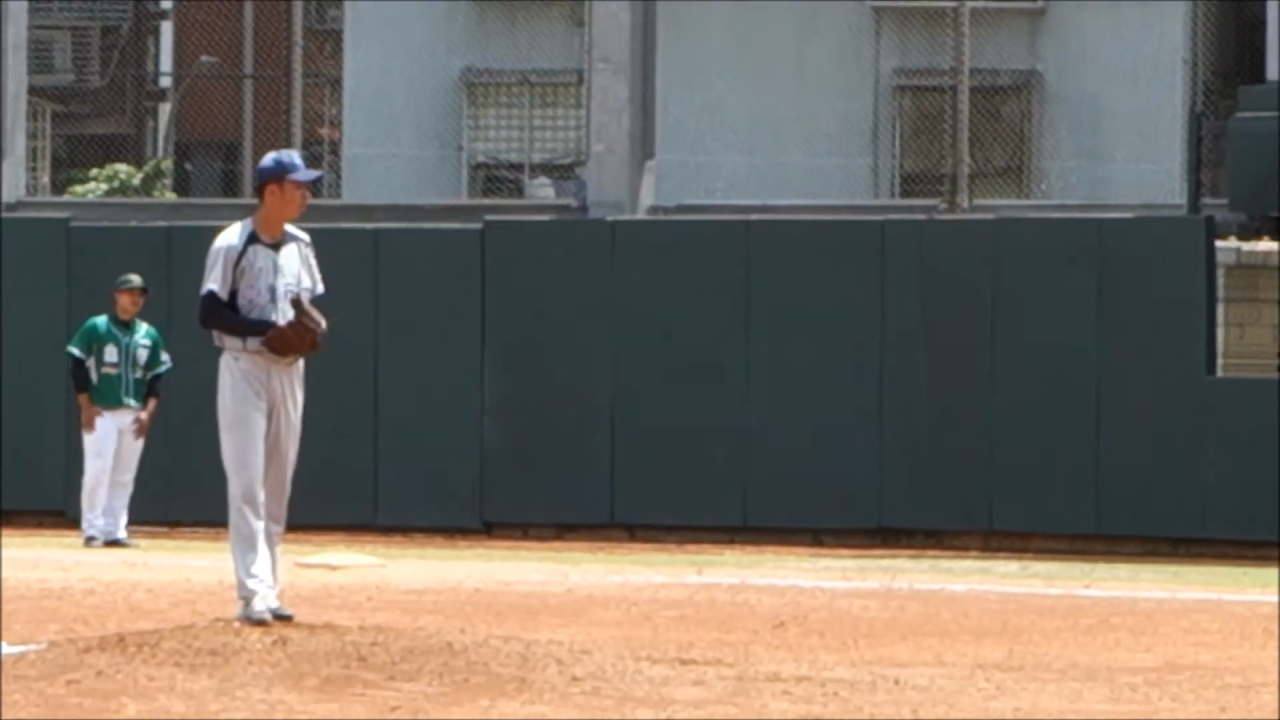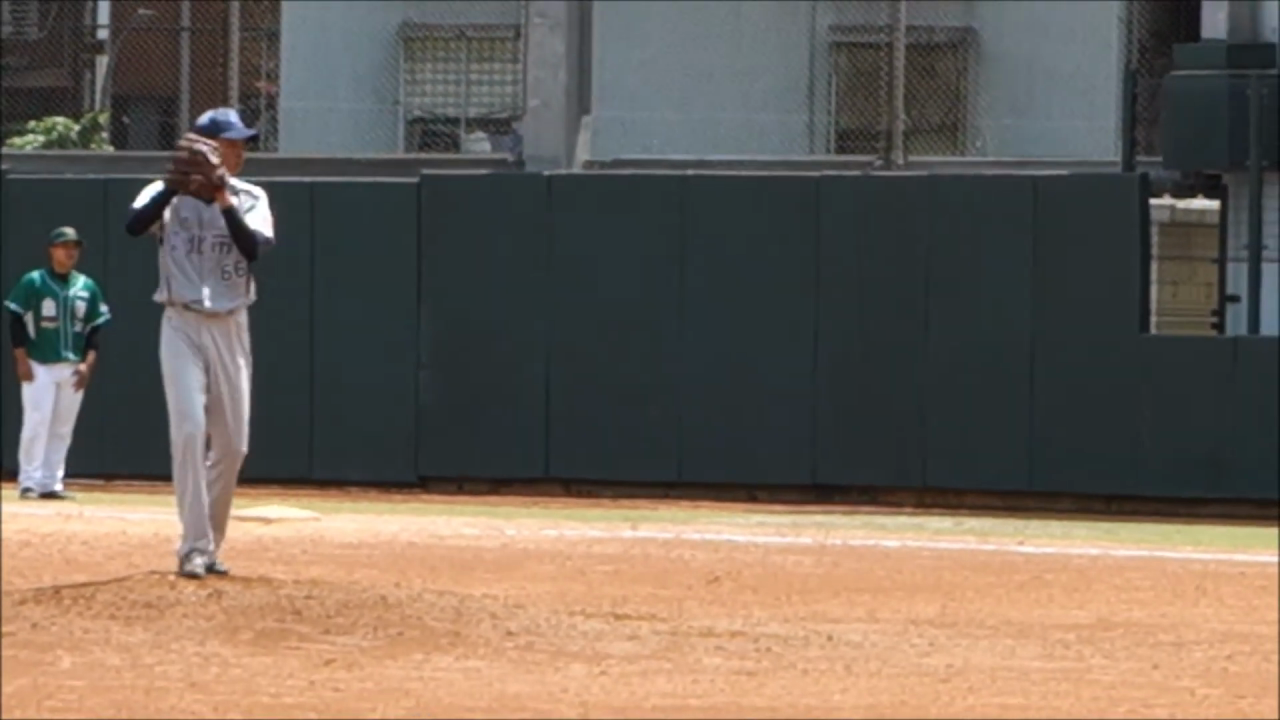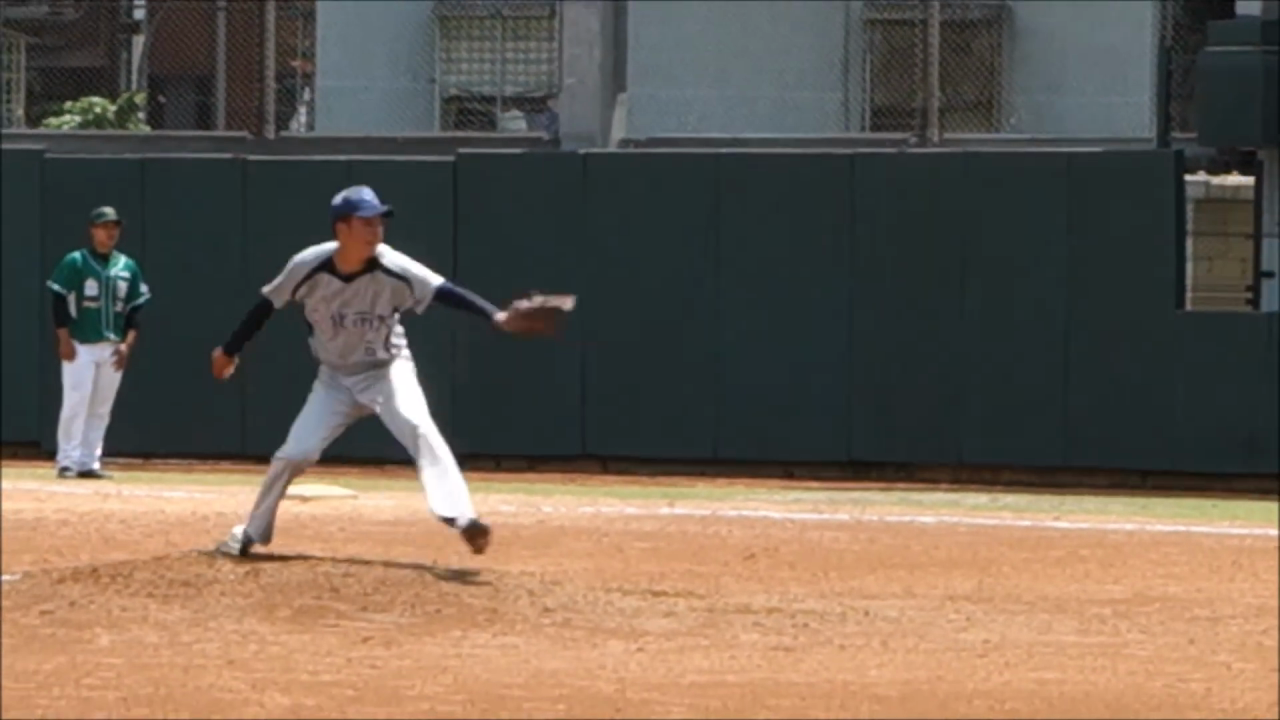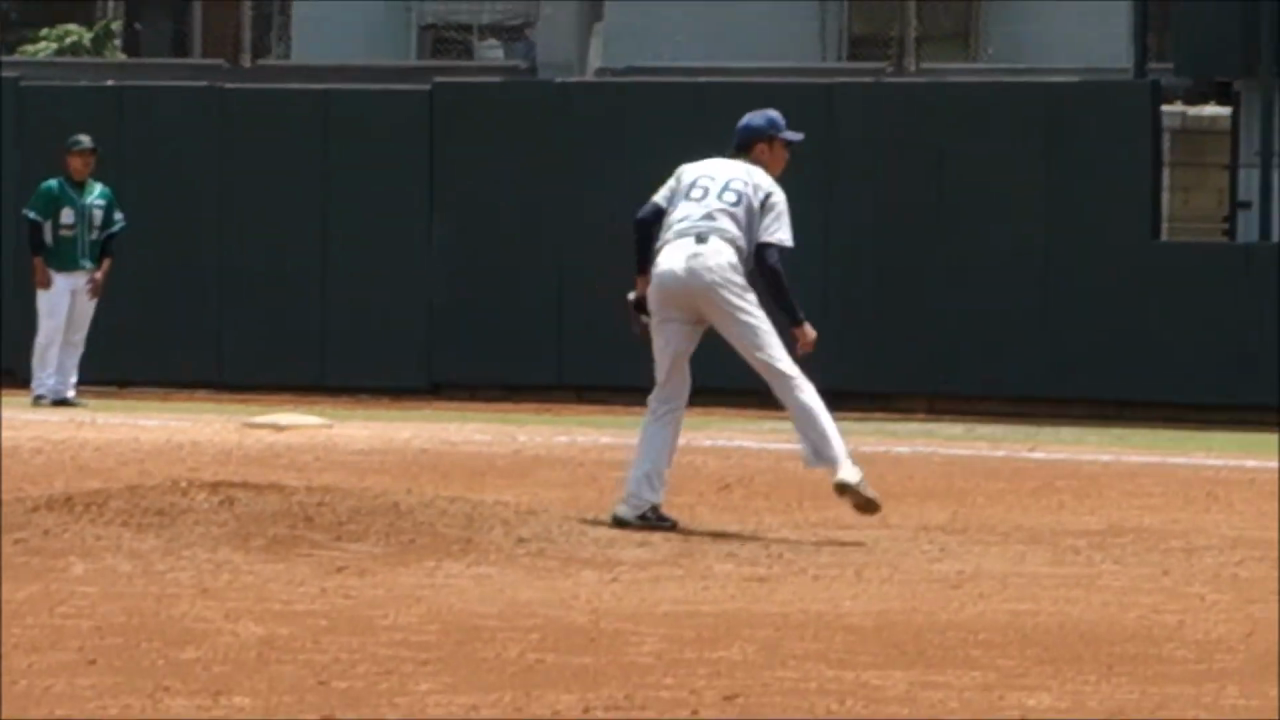
dt=1s
person 1, frame 1
left shoulder: (301, 244)
right shoulder: (232, 245)
right elbow: (209, 314)
right wrist: (268, 327)
left hip: (289, 371)
right hip: (245, 370)
left knee: (278, 486)
right knee: (247, 484)
left ankle: (267, 590)
right ankle: (254, 593)
person 1, frame 2
left shoulder: (249, 198)
right shoulder: (167, 191)
left elbow: (255, 252)
right elbow: (133, 226)
left wrist: (224, 204)
right wrist: (175, 188)
left hip: (231, 328)
right hip: (181, 327)
left knee: (232, 444)
right knee: (189, 433)
left ankle: (210, 544)
right ankle: (195, 547)
person 1, frame 3
left shoulder: (395, 269)
right shoulder: (308, 265)
left elbow: (450, 292)
right elbow: (269, 303)
left wrist: (497, 317)
right wrist: (231, 348)
left hip: (388, 370)
right hip: (337, 378)
left knee: (417, 425)
right knee: (294, 455)
left ankle: (459, 517)
right ankle: (252, 532)
person 1, frame 4
left shoulder: (690, 170)
right shoulder: (767, 189)
left elbow: (644, 221)
right elbow: (768, 261)
left wrist: (641, 278)
right wrist: (799, 323)
left hip: (665, 273)
right hip: (716, 269)
left knee: (668, 395)
right knee: (783, 374)
left ankle: (638, 502)
right ankle: (842, 470)
person 2, frame 1
left shoulder: (150, 335)
right shoulder: (95, 327)
left elbow: (156, 377)
right elbow: (78, 367)
left wrist: (148, 412)
right wrist: (86, 407)
left hip: (133, 415)
right hip: (100, 413)
left knee: (124, 476)
right knee: (97, 471)
left ankle: (115, 531)
right ankle: (93, 530)
person 2, frame 2
left shoulder: (88, 287)
right shoulder: (33, 282)
left elbow: (95, 329)
right elbow: (16, 322)
left wrist: (88, 363)
right wrist: (21, 360)
left hip: (73, 368)
right hip: (39, 366)
left knee: (62, 429)
right knee: (36, 425)
left ankle: (51, 483)
right ankle: (29, 482)
person 2, frame 3
left shoulder: (128, 267)
right shoulder: (75, 262)
left elbow: (135, 309)
right elbow: (59, 302)
left wrist: (128, 343)
right wrist: (64, 340)
left hip: (113, 348)
right hip: (80, 345)
left knee: (101, 409)
right knee: (75, 404)
left ankle: (89, 462)
right ankle: (67, 461)
person 2, frame 4
left shoulder: (104, 194)
right shoulder: (50, 190)
left elbow: (110, 237)
right elbow: (35, 231)
left wrist: (103, 271)
right wrist: (40, 268)
left hip: (88, 276)
right hip: (55, 274)
left knee: (76, 337)
right knee: (49, 333)
left ankle: (63, 389)
right ankle: (42, 388)
